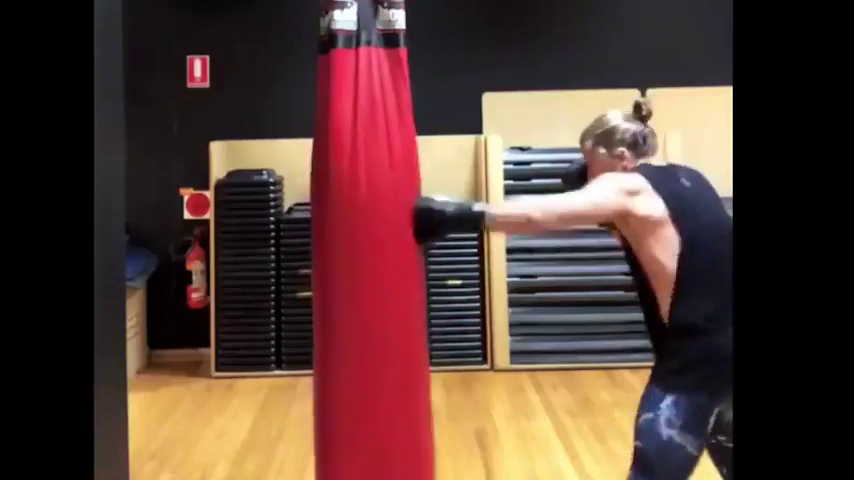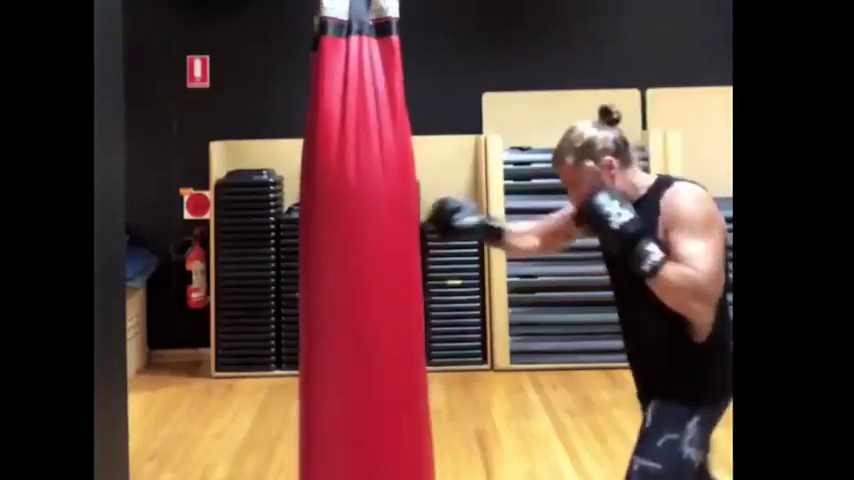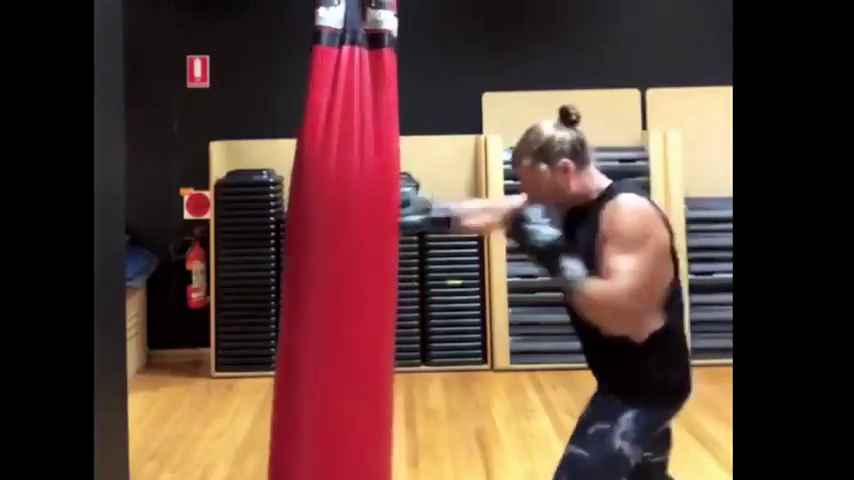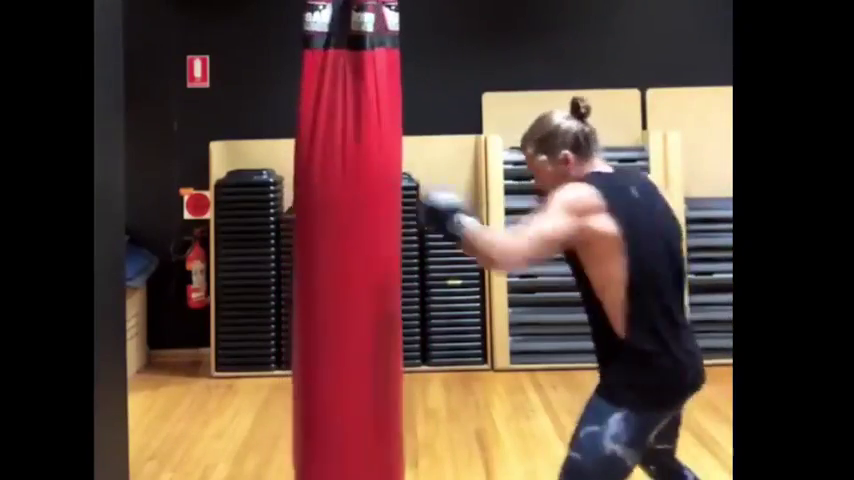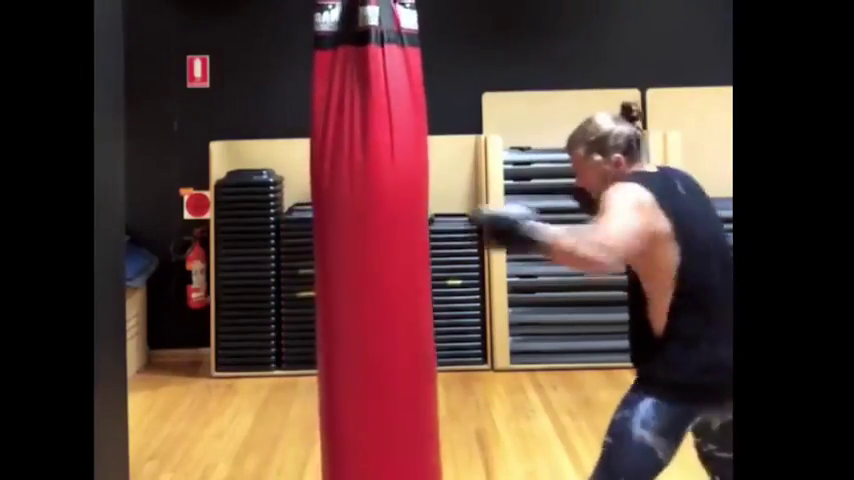
dt=0.7s
person 1, frame 1
left shoulder: (627, 186)
right shoulder: (687, 180)
left elbow: (541, 214)
left wrist: (461, 213)
left hip: (694, 360)
right hip: (721, 351)
person 1, frame 2
left shoulder: (685, 201)
right shoulder: (601, 200)
left elbow: (701, 298)
right elbow: (539, 237)
left wrist: (637, 246)
right wrist: (483, 228)
left hip: (695, 379)
right hip: (660, 375)
person 1, frame 3
left shoulder: (627, 213)
right shoulder: (567, 202)
left elbow: (619, 316)
right elbow: (494, 212)
left wrist: (556, 256)
left hip: (647, 381)
right hip: (635, 376)
person 1, frame 4
left shoulder: (581, 201)
right shoulder: (637, 187)
left elbow: (506, 254)
left wrist: (454, 219)
left hip: (639, 377)
right hip: (675, 364)
person 1, frame 5
left shoulder: (631, 196)
right shoulder: (679, 184)
left elbow: (598, 253)
left wrist: (520, 229)
left hip: (683, 373)
right hip: (720, 366)
